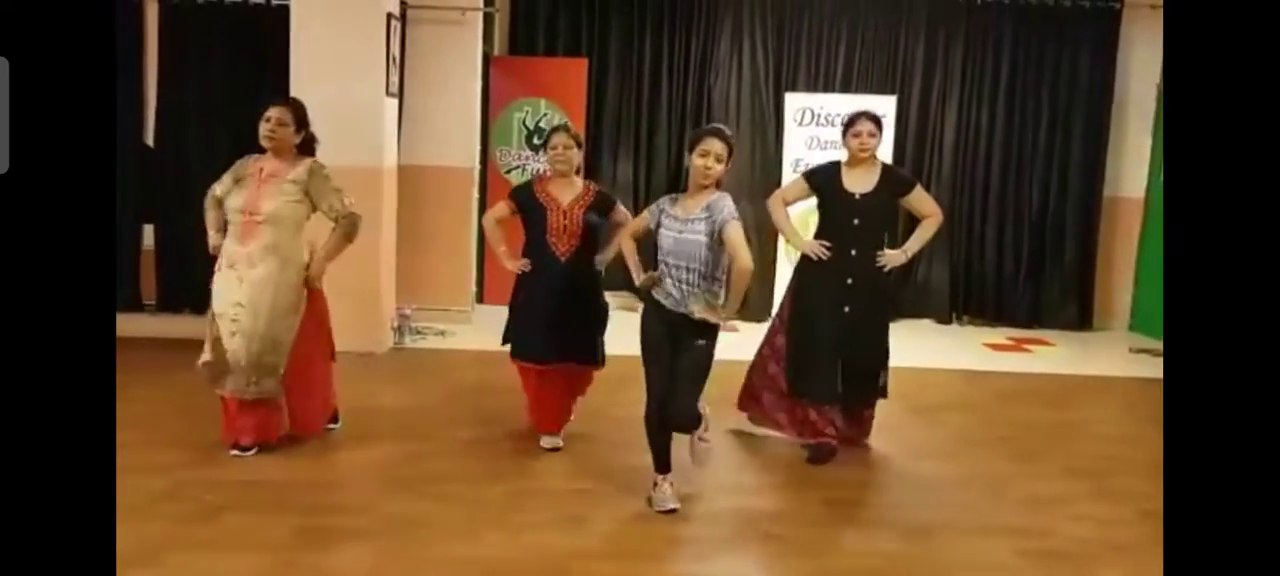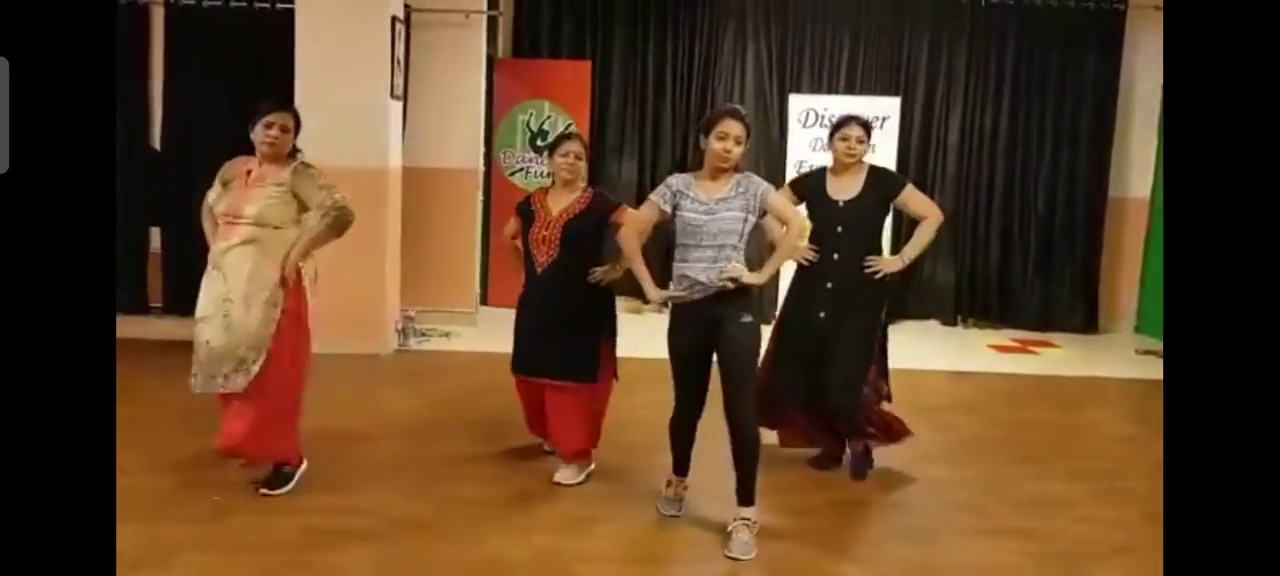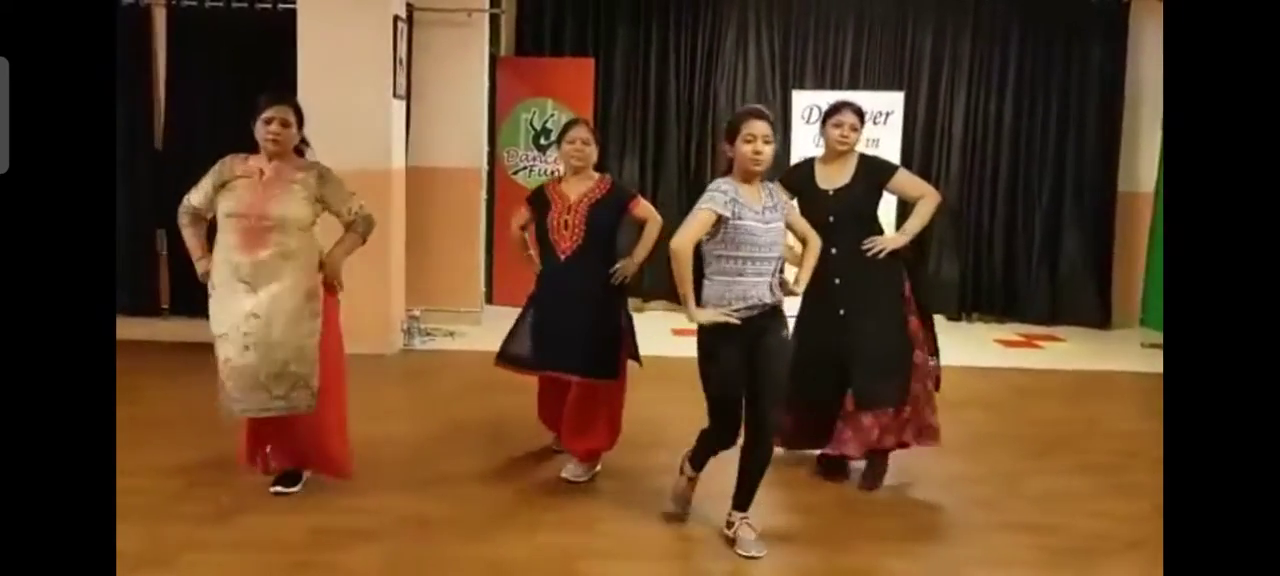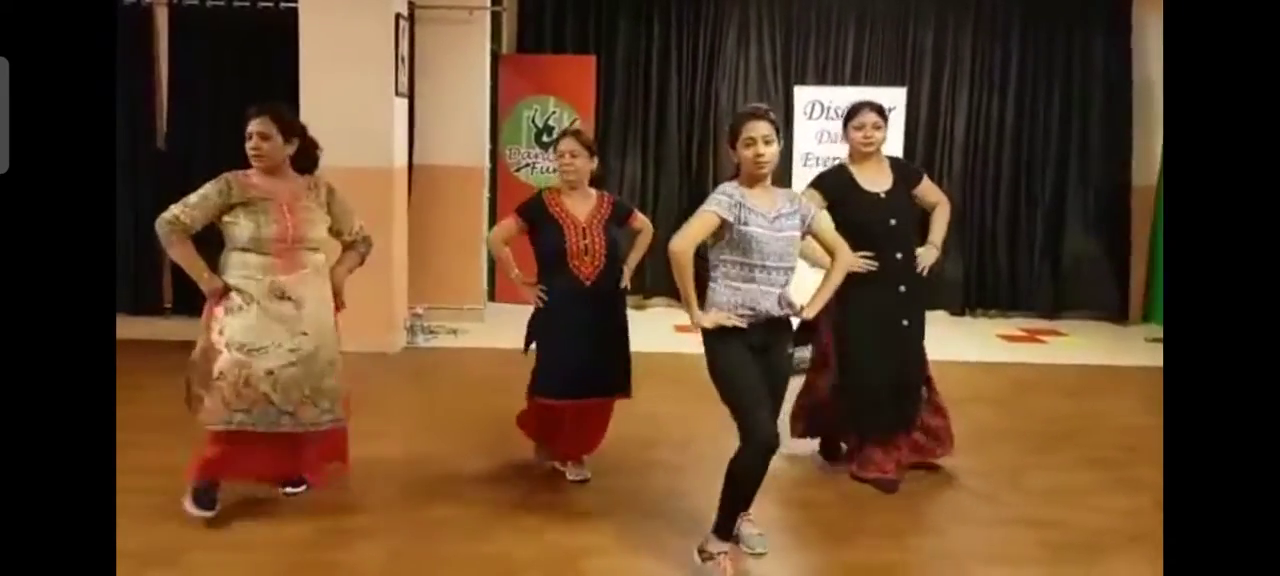
dt=0.5s
person 1, frame 1
left shoulder: (721, 206)
right shoulder: (665, 205)
left elbow: (743, 263)
right elbow: (628, 235)
left wrist: (726, 312)
right wrist: (638, 276)
left hip: (699, 322)
right hip: (658, 314)
left knee: (682, 405)
right knee: (658, 400)
left ankle: (698, 424)
right ankle: (663, 478)
person 1, frame 2
left shoulder: (750, 187)
right shoulder: (676, 187)
left elbow: (796, 223)
right elbow: (629, 233)
left wrist: (763, 274)
right wrist: (650, 288)
left hip: (735, 307)
right hip: (688, 309)
left knee: (741, 408)
right knee: (688, 403)
left ankle: (746, 515)
right ankle: (677, 480)
person 1, frame 3
left shoulder: (775, 196)
right shoulder: (721, 193)
left elbow: (812, 240)
right elbow: (679, 245)
left wrist: (799, 283)
right wrist: (693, 309)
left hip: (771, 324)
right hip: (725, 328)
left knee: (764, 427)
right knee: (725, 427)
left ankle: (739, 517)
right ankle: (690, 468)
person 1, frame 4
left shoulder: (795, 204)
right shoulder: (728, 197)
left elbow: (842, 254)
right elbow: (680, 245)
left wrist: (813, 306)
right wrist: (697, 313)
left hip: (776, 334)
right hip: (731, 334)
left knee: (761, 437)
right knee: (761, 436)
left ankle: (738, 517)
person 2, frame 1
left shoulder: (311, 172)
right shoulder: (245, 166)
left elbow: (349, 220)
right elbow: (215, 197)
left wrist: (319, 263)
right wrist: (214, 235)
left hip: (284, 280)
right hip: (234, 276)
left knee: (293, 356)
right knee: (239, 354)
left ankle: (321, 413)
right ankle: (250, 431)
person 2, frame 2
left shoulder: (298, 174)
right shoulder: (232, 169)
left elbow: (340, 213)
right elbow: (209, 207)
left wrist: (298, 251)
right wrist: (214, 246)
left hip: (268, 285)
right hip: (224, 281)
left knee: (267, 365)
right knee: (229, 358)
left ankle: (287, 457)
right ankle: (246, 437)
person 2, frame 3
left shoulder: (314, 176)
right shoulder: (229, 169)
left elbow: (362, 220)
right elbow: (190, 210)
left wrist: (334, 258)
right wrist: (200, 258)
left hip: (292, 290)
right hip: (235, 291)
left knee: (291, 371)
right knee: (249, 369)
left ankle: (292, 460)
right ankle: (266, 448)
person 2, frame 4
left shoulder: (320, 192)
right shoulder: (231, 186)
left elbow: (360, 240)
right elbow: (170, 224)
left wrist: (337, 275)
right wrist: (205, 278)
left hip: (307, 310)
right hip: (245, 304)
left knee: (304, 383)
right knee: (233, 380)
left ankle: (294, 465)
right ankle: (210, 476)
person 3, frame 1
left shoulder: (895, 180)
right shoulder: (824, 175)
left elbow: (933, 215)
right elbow: (776, 201)
left wrist: (905, 253)
right wrist: (797, 240)
left hip: (869, 283)
right hip: (821, 279)
left knee: (862, 360)
right knee: (816, 356)
left ankle: (851, 430)
right ankle: (824, 434)
person 3, frame 2
left shoulder: (884, 182)
right shoulder: (811, 182)
left elbow: (932, 216)
left wrist: (901, 259)
left hip: (862, 291)
right hip: (813, 287)
left knee: (845, 375)
right knee: (805, 368)
left ankle: (860, 440)
right ankle: (829, 442)
person 3, frame 3
left shoulder: (874, 169)
right shoulder: (800, 175)
left elbow: (929, 196)
left wrist: (903, 236)
right wrist: (786, 250)
left hip: (873, 280)
right hip: (823, 284)
left knee: (877, 361)
right knee: (822, 366)
left ankle: (875, 449)
right ankle: (833, 447)
person 3, frame 4
left shoulder: (904, 172)
right shoulder: (833, 181)
left elbow: (940, 203)
left wrist: (934, 246)
right wrist: (829, 261)
left hip: (904, 292)
right hip: (857, 294)
left knee: (900, 374)
right knee: (856, 375)
left ankle: (878, 459)
right ankle: (832, 435)
person 4, frame 1
left shoulder: (595, 196)
right shoulder: (530, 191)
left elbow: (628, 224)
right elbow: (490, 220)
left wrist: (608, 254)
right wrist: (507, 259)
left hip: (581, 293)
right hip: (538, 293)
left knee: (578, 359)
right knee: (541, 361)
left ankle: (563, 409)
right ankle: (549, 426)
person 4, frame 2
left shoulder: (596, 203)
right shoulder: (531, 203)
right elbow: (509, 235)
left wrist: (617, 268)
right wrist: (528, 265)
left hip: (582, 306)
right hip: (538, 305)
left knee: (574, 381)
right knee: (534, 376)
left ankle: (579, 456)
right ankle: (551, 433)
person 4, frame 3
left shoulder: (611, 190)
right shoulder: (545, 193)
left elbow: (654, 219)
right elbow: (517, 227)
left wrist: (634, 261)
right wrist: (534, 258)
left hip: (598, 297)
right hip: (553, 296)
left knee: (593, 374)
right knee: (554, 371)
left ankle: (587, 453)
right ankle: (562, 432)
person 4, frame 4
left shoulder: (610, 205)
right shoulder: (540, 204)
left elbow: (646, 229)
right elbow: (496, 239)
left wrist: (628, 268)
right wrist: (521, 280)
left hip: (605, 314)
right hip: (559, 313)
left knee: (597, 390)
right knee: (557, 389)
left ankle: (574, 452)
right ankle: (546, 442)
